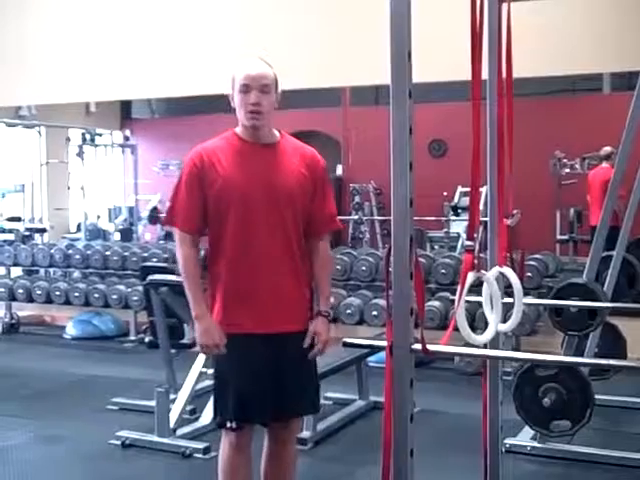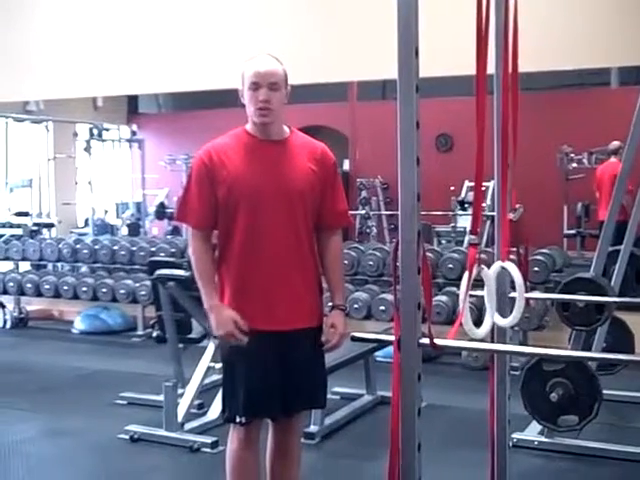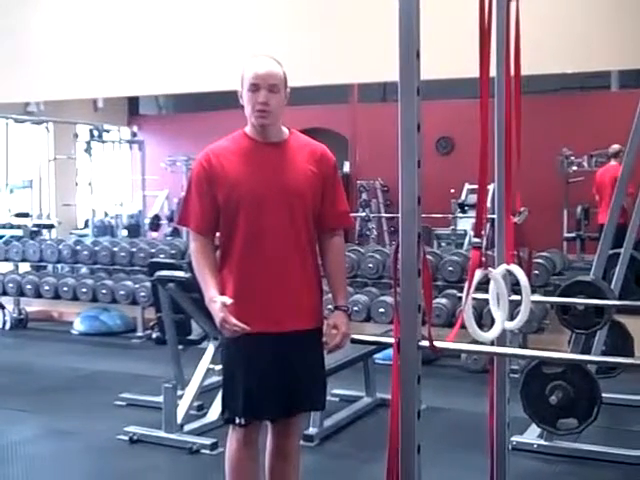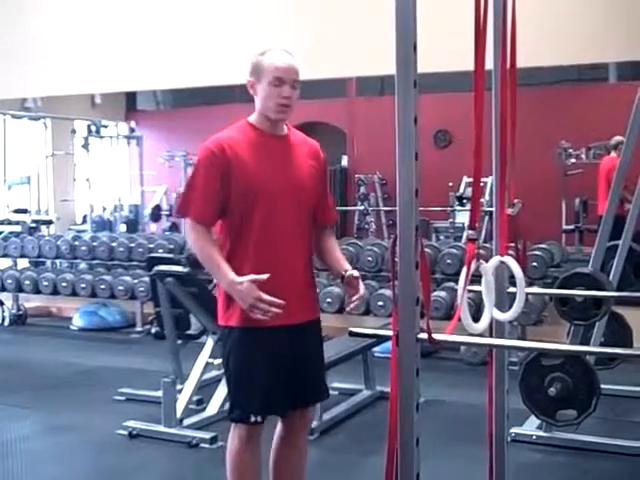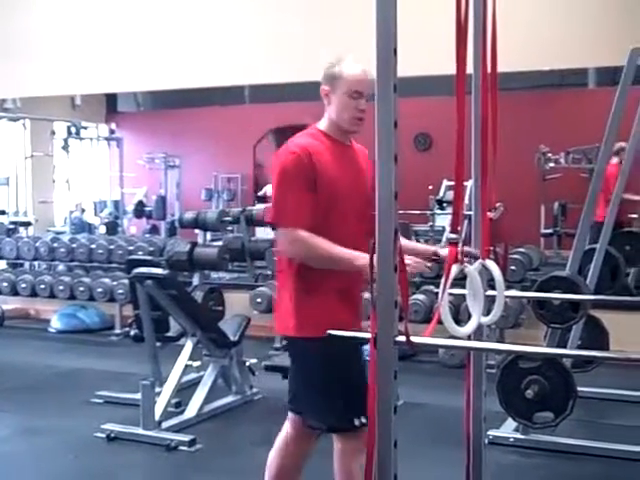
dt=1s
person 1, frame 1
left shoulder: (309, 162)
right shoulder: (203, 161)
left elbow: (319, 244)
right elbow: (186, 244)
left wrist: (322, 312)
right wrist: (200, 316)
left hip: (294, 323)
right hip: (235, 325)
left knee: (286, 428)
right knee: (237, 430)
person 1, frame 2
left shoulder: (318, 157)
right shoulder: (213, 158)
left elbow: (330, 237)
right elbow: (198, 238)
left wrist: (338, 306)
right wrist: (214, 307)
left hip: (303, 318)
right hip: (244, 320)
left knee: (290, 421)
right knee: (245, 425)
person 1, frame 3
left shoulder: (318, 158)
right shoulder: (213, 161)
left elbow: (332, 238)
right elbow: (200, 240)
left wrist: (340, 307)
right wrist: (213, 297)
left hip: (303, 320)
right hip: (244, 321)
left knee: (289, 424)
right knee: (244, 427)
person 1, frame 4
left shoulder: (311, 151)
right shoulder: (221, 150)
right elbow: (196, 229)
left wrist: (344, 271)
right wrist: (231, 282)
left hip: (303, 312)
right hip: (250, 316)
left knee: (299, 416)
right knee: (248, 424)
person 1, frame 5
left shoulder: (364, 158)
right shoulder: (297, 155)
left elbow: (374, 234)
right elbow: (292, 241)
left wrist: (428, 253)
right wrist: (372, 264)
left hip: (339, 314)
right hip: (316, 318)
left knee: (304, 424)
right knee: (353, 430)
